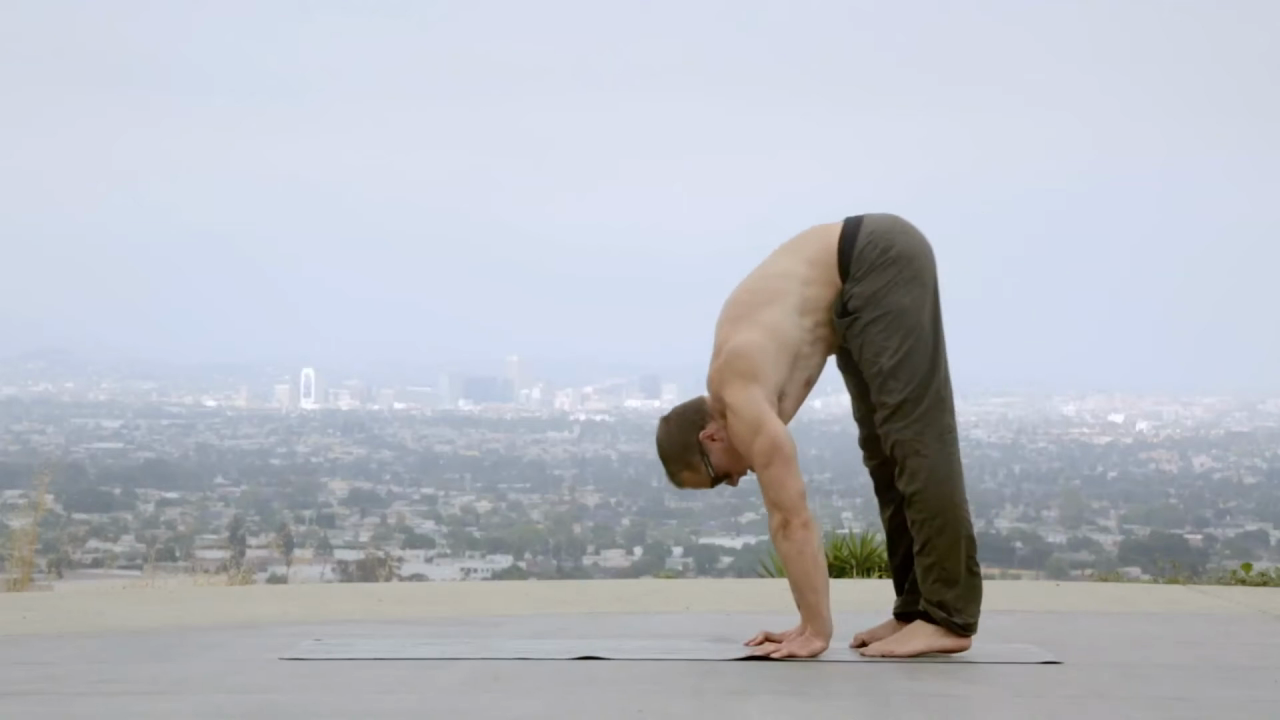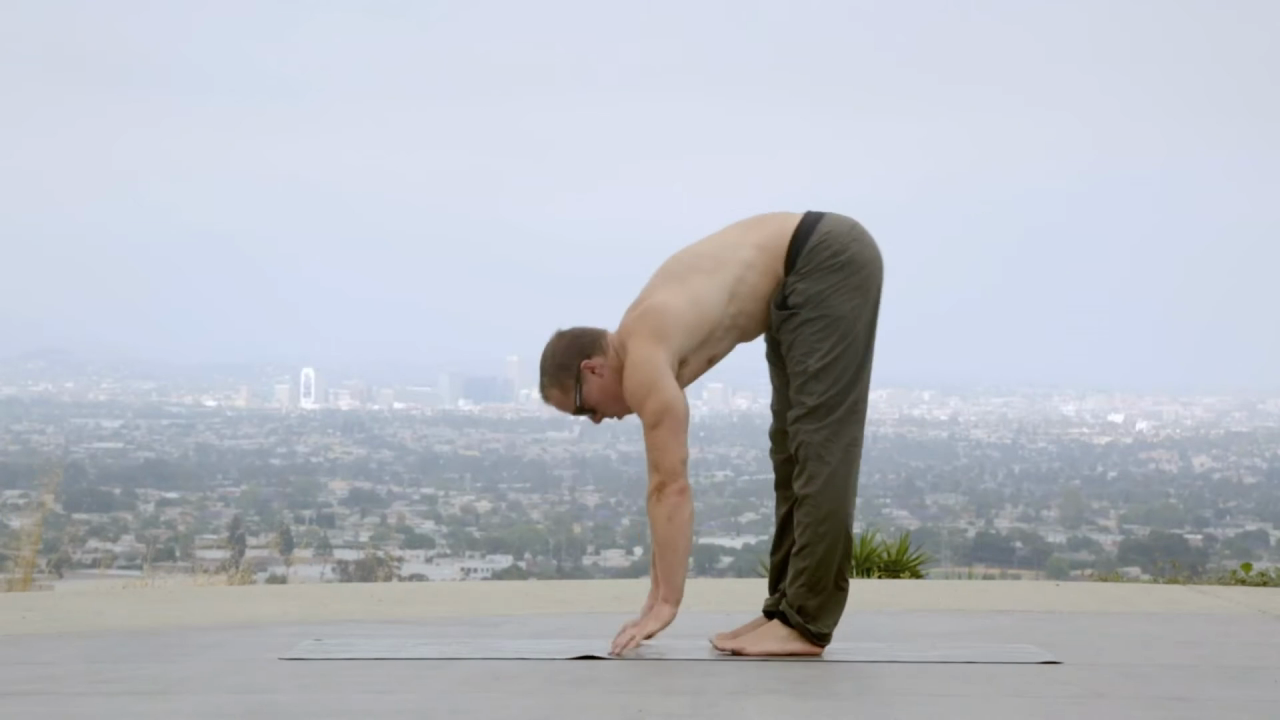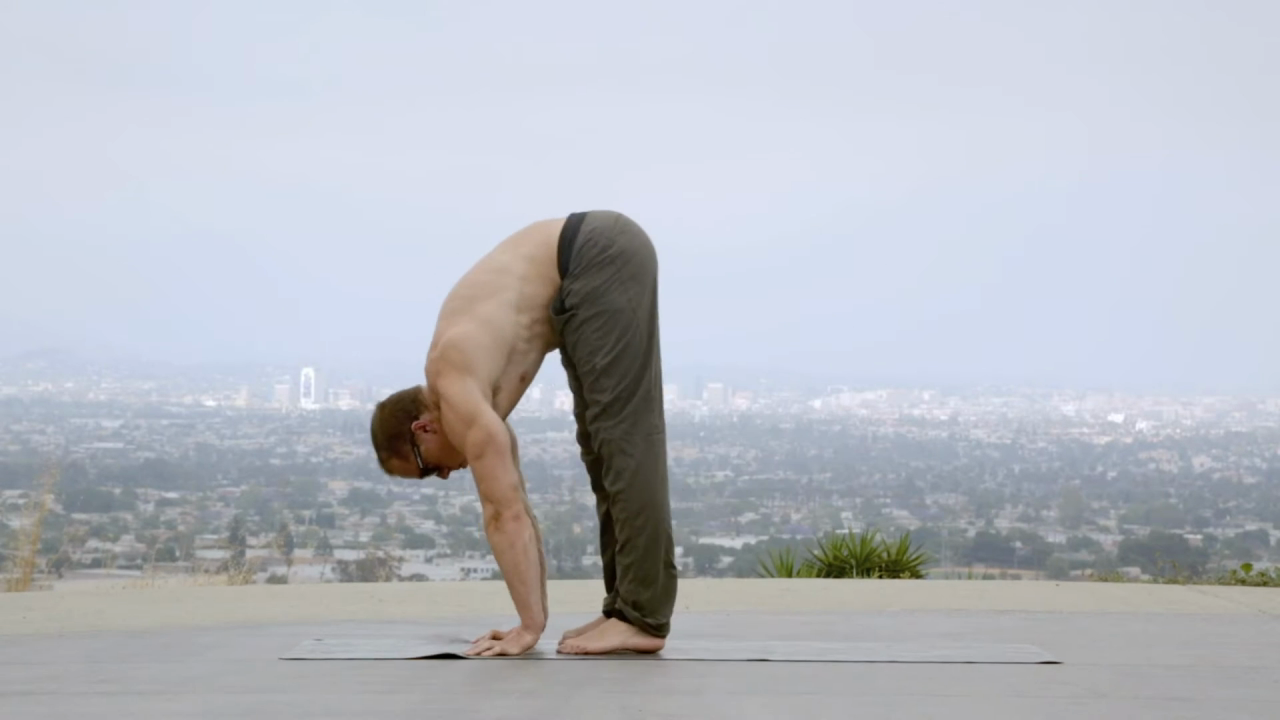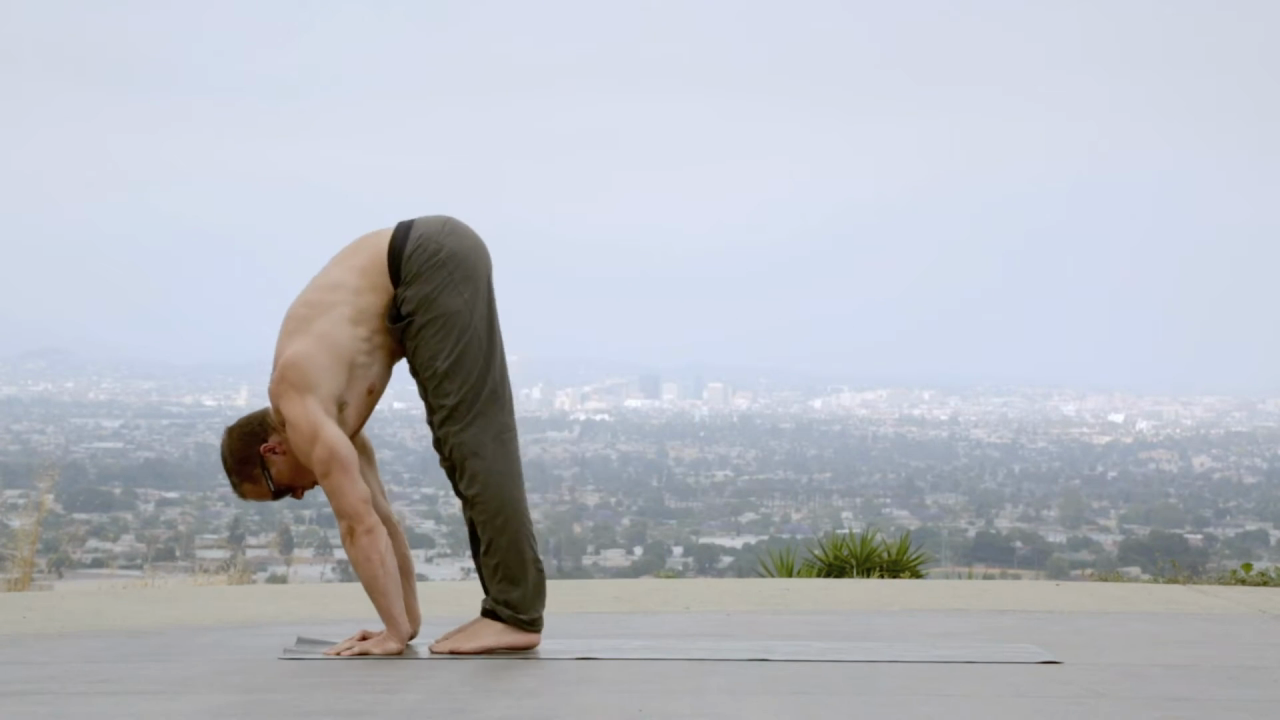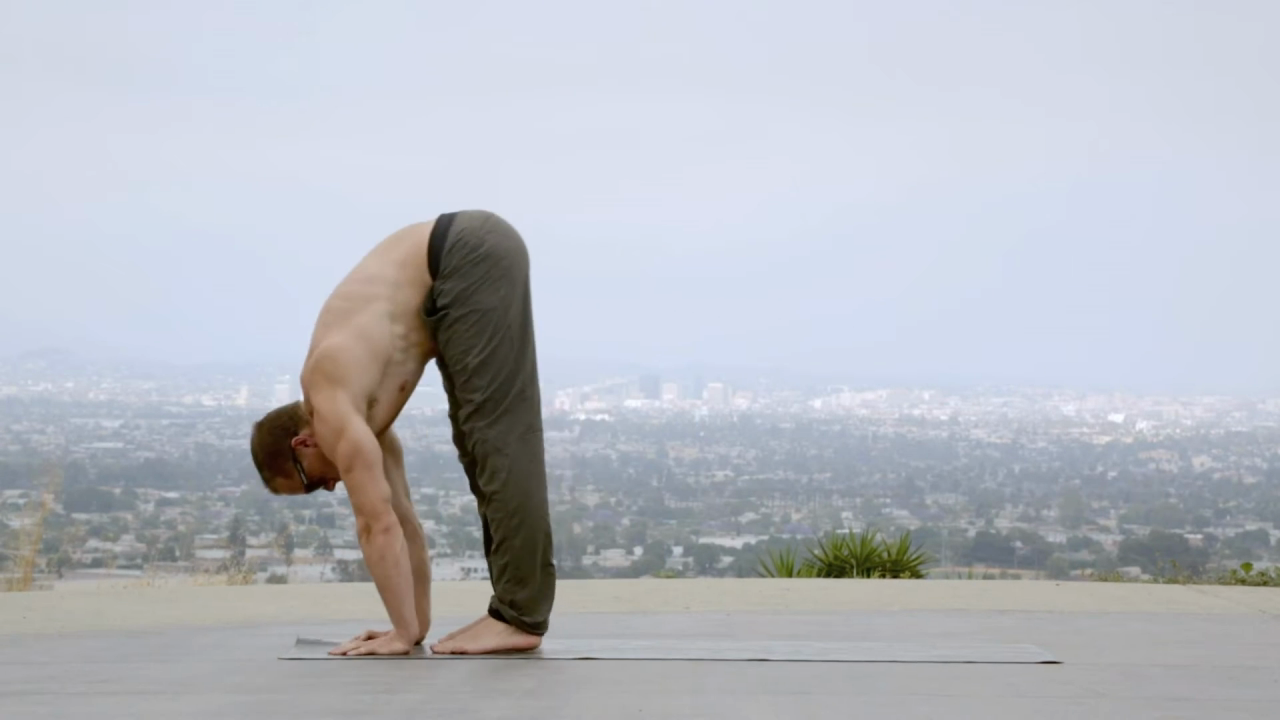
dt=1s
person 1, frame 1
left shoulder: (742, 407)
right shoulder: (739, 396)
left elbow: (793, 521)
right elbow: (790, 518)
left wrist: (816, 631)
right wrist: (811, 623)
left hip: (880, 257)
right hip: (867, 266)
left knee: (915, 439)
right knee: (885, 446)
left ankle: (947, 616)
right ankle: (919, 609)
person 1, frame 2
left shoulder: (641, 360)
right shoulder: (651, 356)
left elbow: (669, 486)
right elbow: (674, 486)
left wrist: (664, 600)
right wrist: (663, 592)
left hip: (826, 257)
right hip: (814, 259)
left knee: (820, 441)
right knee: (797, 440)
left ankle: (806, 620)
right ankle: (791, 610)
person 1, frame 3
left shoulder: (457, 398)
right shoulder: (476, 401)
left elbow: (505, 514)
right elbow: (513, 509)
left wrist: (530, 626)
right wrist: (534, 618)
left hip: (599, 255)
left knee: (623, 437)
right knee: (604, 440)
left ankle: (642, 617)
right ankle: (630, 608)
person 1, frame 4
left shoulder: (301, 417)
right shoulder: (330, 417)
left elbow: (361, 528)
right elbow: (380, 520)
left wrist: (396, 631)
right wrist: (408, 620)
left hip: (434, 257)
right hip: (437, 257)
left knee: (473, 439)
right knee: (469, 439)
left ankle: (515, 612)
right ankle: (511, 608)
person 1, frame 5
left shoulder: (331, 414)
right shoulder: (361, 414)
left elbow: (378, 526)
right elbow: (401, 520)
left wrist: (405, 632)
right wrist: (417, 624)
left hip: (473, 254)
right hip: (484, 252)
left knee: (498, 439)
right knee: (485, 440)
left ankle: (519, 614)
right ankle: (517, 609)
